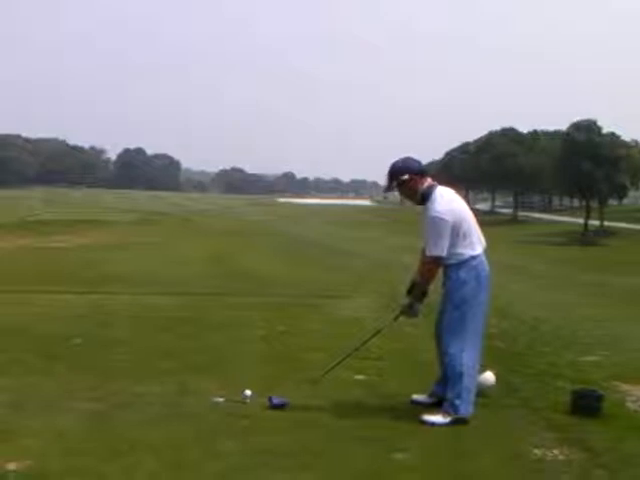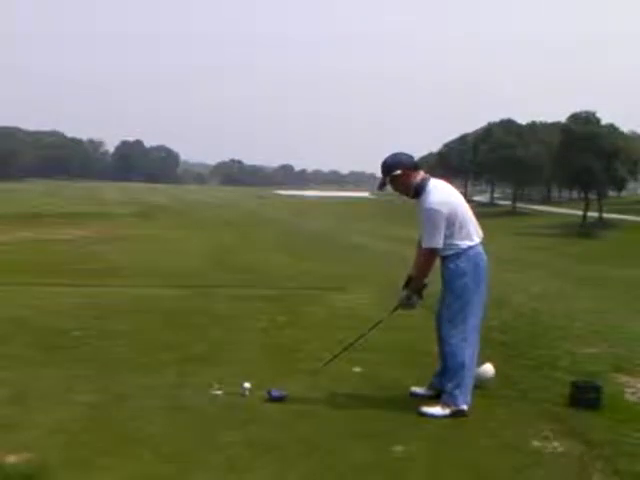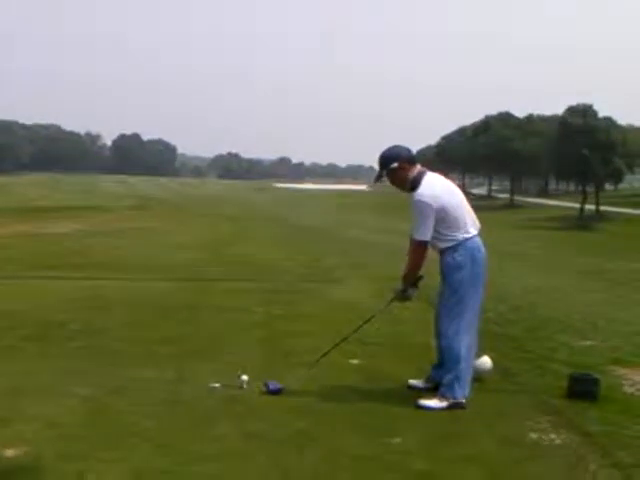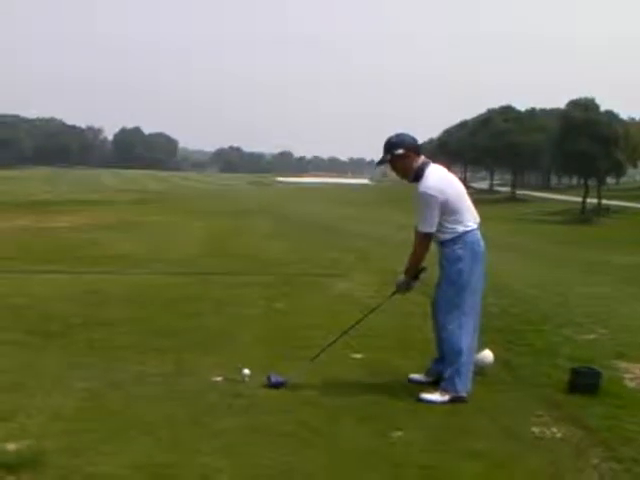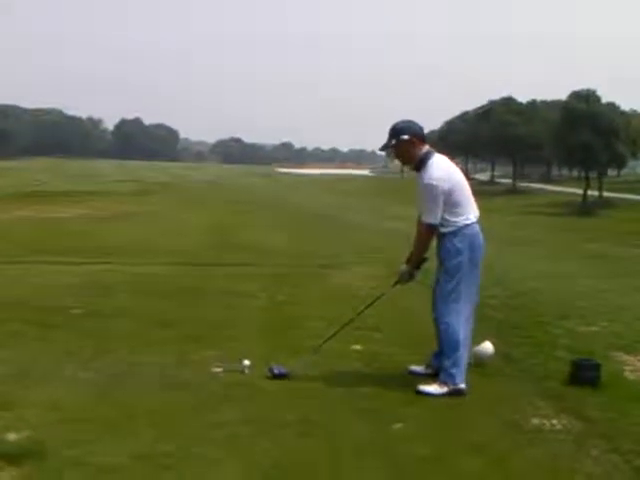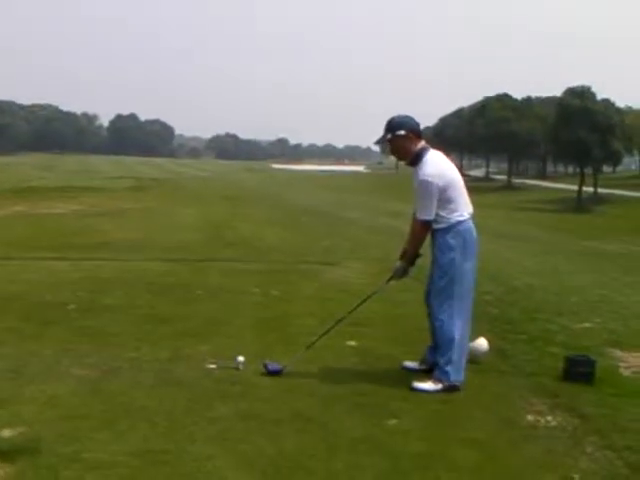
dt=0.3s
person 1, frame 1
left shoulder: (438, 210)
right shoulder: (439, 195)
left elbow: (434, 261)
right elbow: (429, 250)
left wrist: (415, 298)
right wrist: (415, 282)
left hip: (466, 273)
right hip: (461, 270)
left knee: (457, 339)
right knee: (446, 334)
left ankle: (457, 408)
right ankle: (443, 391)
person 1, frame 2
left shoulder: (432, 202)
right shoulder: (433, 188)
left elbow: (430, 252)
right elbow: (425, 243)
left wrist: (413, 290)
right wrist: (412, 277)
left hip: (464, 263)
right hip: (459, 261)
left knee: (457, 330)
right knee: (446, 325)
left ankle: (456, 399)
right ankle: (442, 383)
person 1, frame 3
left shoulder: (423, 196)
right shoulder: (430, 181)
left elbow: (420, 246)
right elbow: (419, 240)
left wrist: (406, 283)
right wrist: (409, 274)
left hip: (462, 256)
right hip: (460, 253)
left knee: (454, 323)
right knee: (446, 319)
left ankle: (453, 393)
right ankle: (440, 376)
person 1, frame 4
left shoulder: (428, 187)
right shoulder: (432, 172)
left elbow: (425, 237)
right elbow: (423, 230)
left wrist: (408, 275)
right wrist: (411, 268)
left hip: (461, 248)
right hip: (457, 247)
left knee: (454, 317)
right knee: (443, 312)
left ankle: (455, 386)
right ankle: (441, 369)
person 1, frame 5
left shoulder: (432, 178)
right shoulder: (435, 163)
left elbow: (428, 228)
right elbow: (425, 220)
left wrist: (411, 265)
right wrist: (413, 257)
left hip: (460, 241)
right hip: (457, 238)
left knee: (450, 308)
right knee: (443, 304)
left ankle: (453, 379)
right ankle: (441, 362)
person 1, frame 6
left shoulder: (427, 174)
right shoulder: (431, 158)
left elbow: (423, 224)
right elbow: (420, 217)
left wrist: (406, 261)
right wrist: (406, 252)
left hip: (453, 237)
right hip: (450, 234)
left knee: (447, 305)
right knee: (436, 300)
left ankle: (448, 375)
right ankle: (435, 358)
